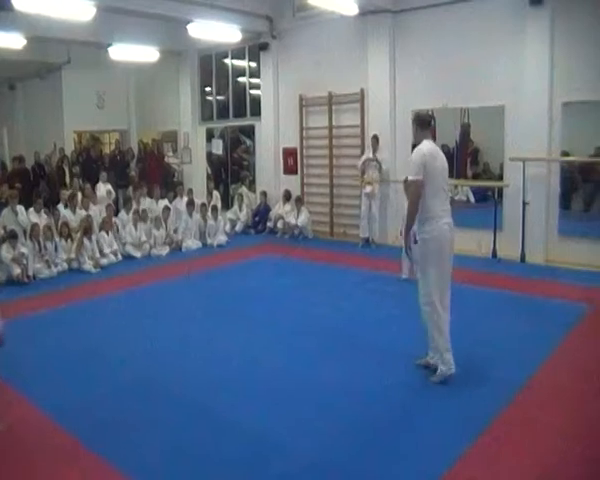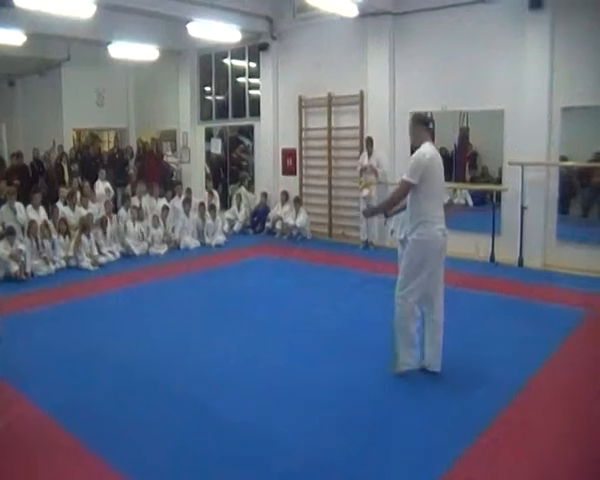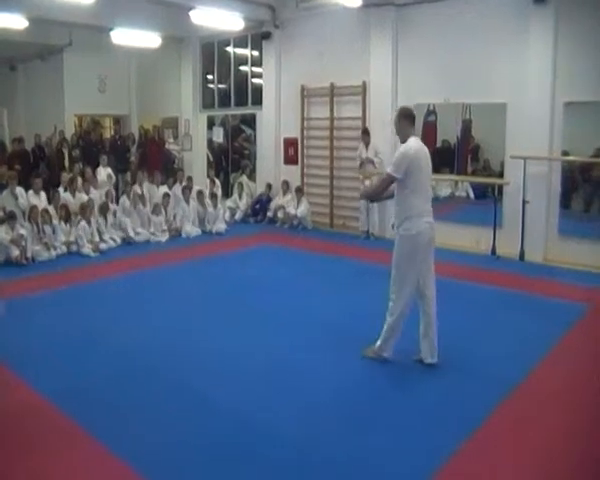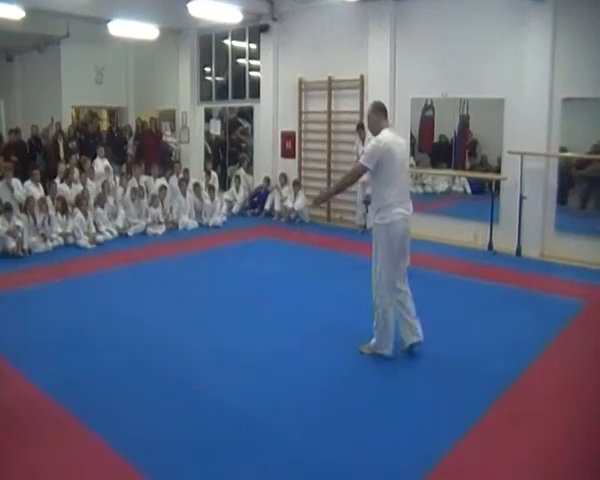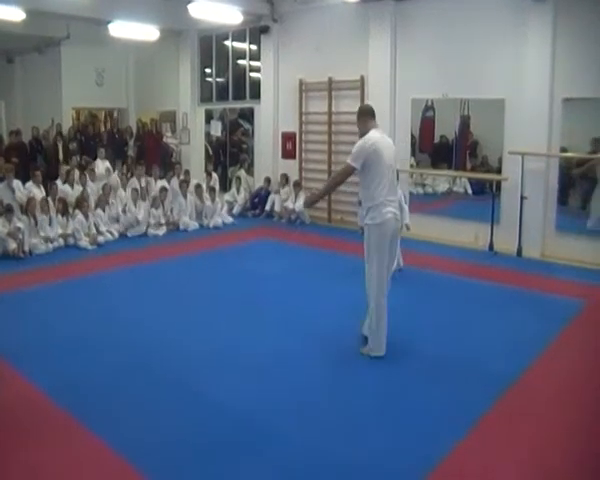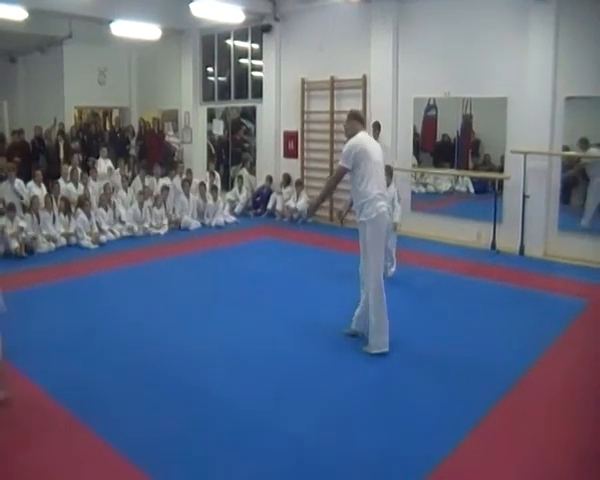
dt=0.3s
person 1, frame 1
left shoulder: (420, 153)
right shoulder: (439, 153)
left elbow: (415, 197)
left wrist: (406, 230)
left hip: (431, 232)
right hip: (445, 229)
left knee: (430, 299)
right knee: (440, 296)
left ankle: (445, 363)
right ankle: (436, 357)
person 1, frame 2
left shoulder: (421, 156)
right shoulder: (434, 154)
left elbow: (400, 193)
left wrist: (376, 209)
right wrist: (389, 209)
left hip: (423, 236)
right hip: (437, 234)
left knee: (406, 297)
right knee: (433, 300)
left ankle: (407, 359)
right ankle: (432, 360)
person 1, frame 3
left shoulder: (406, 150)
right shoulder: (421, 148)
left elbow: (383, 185)
left wrist: (366, 193)
right wrist: (378, 195)
left hip: (411, 230)
right hip: (425, 227)
left knee: (400, 293)
right knee: (426, 292)
left ankle: (384, 347)
right ankle: (429, 353)
person 1, frame 4
left shoulder: (380, 143)
right shoulder: (399, 141)
left elbow: (353, 176)
left wrist: (326, 194)
right wrist: (375, 198)
left hip: (387, 220)
right hip: (402, 218)
left knee: (383, 285)
right knee: (398, 281)
left ankle: (381, 344)
right ankle: (412, 334)
person 1, frame 5
left shoulder: (366, 143)
right shoulder: (387, 141)
left elbow: (341, 176)
left wrist: (316, 197)
right wrist: (366, 199)
left hip: (378, 219)
right hip: (391, 216)
left knee: (377, 282)
right knee: (379, 278)
left ankle: (376, 345)
right ankle: (371, 329)
person 1, frame 6
left shoulder: (354, 144)
right shoulder: (373, 143)
left elbow: (335, 179)
left wrist: (315, 204)
right wrist: (350, 205)
left hip: (371, 215)
right hip: (378, 212)
left knee: (373, 278)
right knee: (367, 275)
left ankle: (378, 342)
right ankle: (360, 324)
